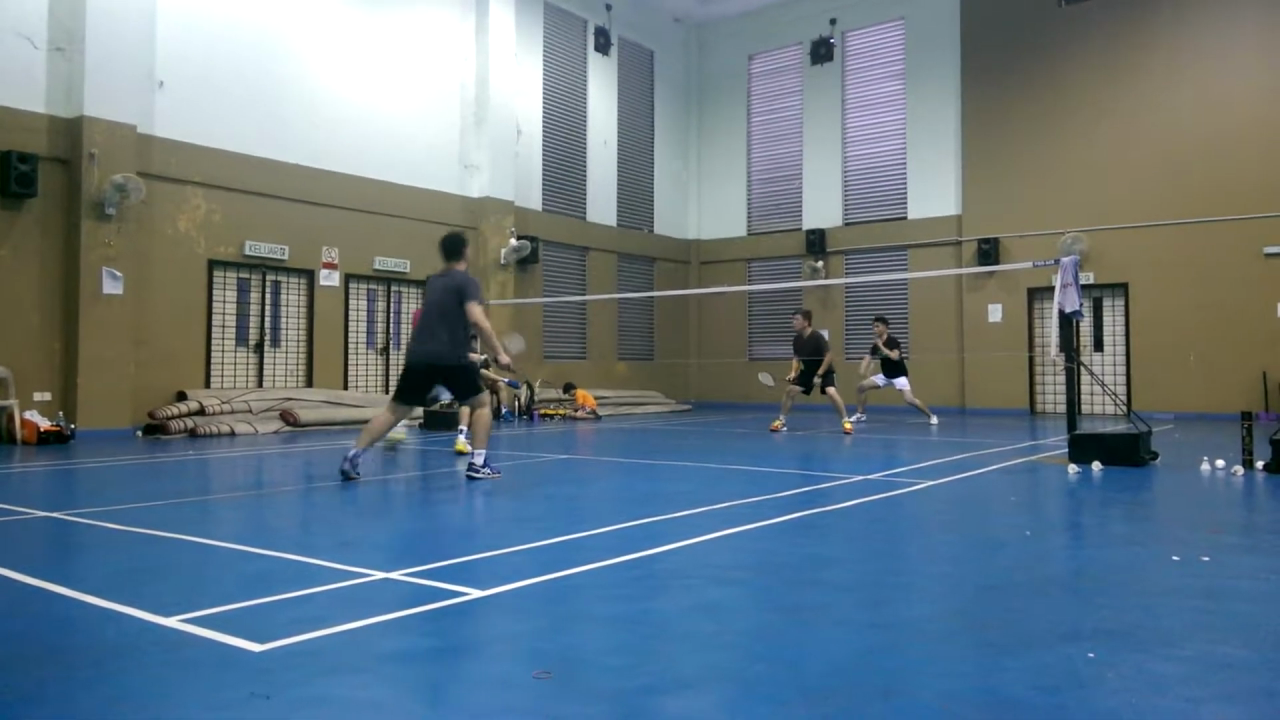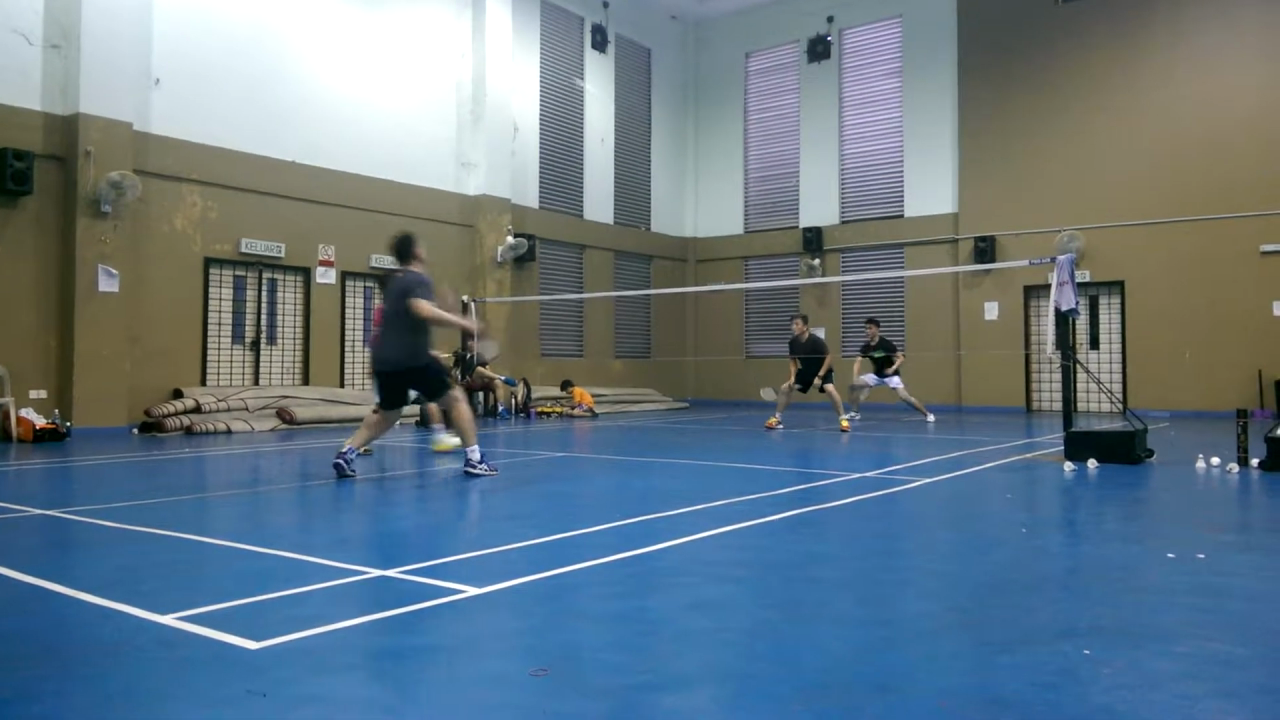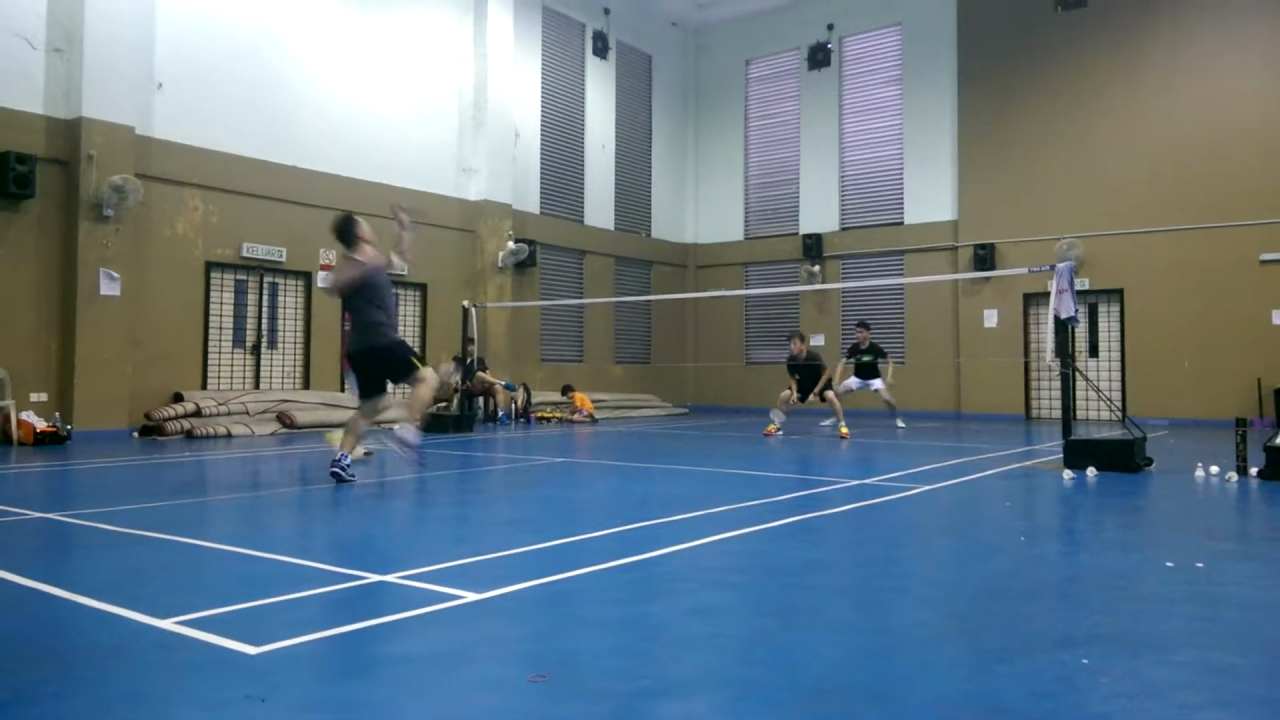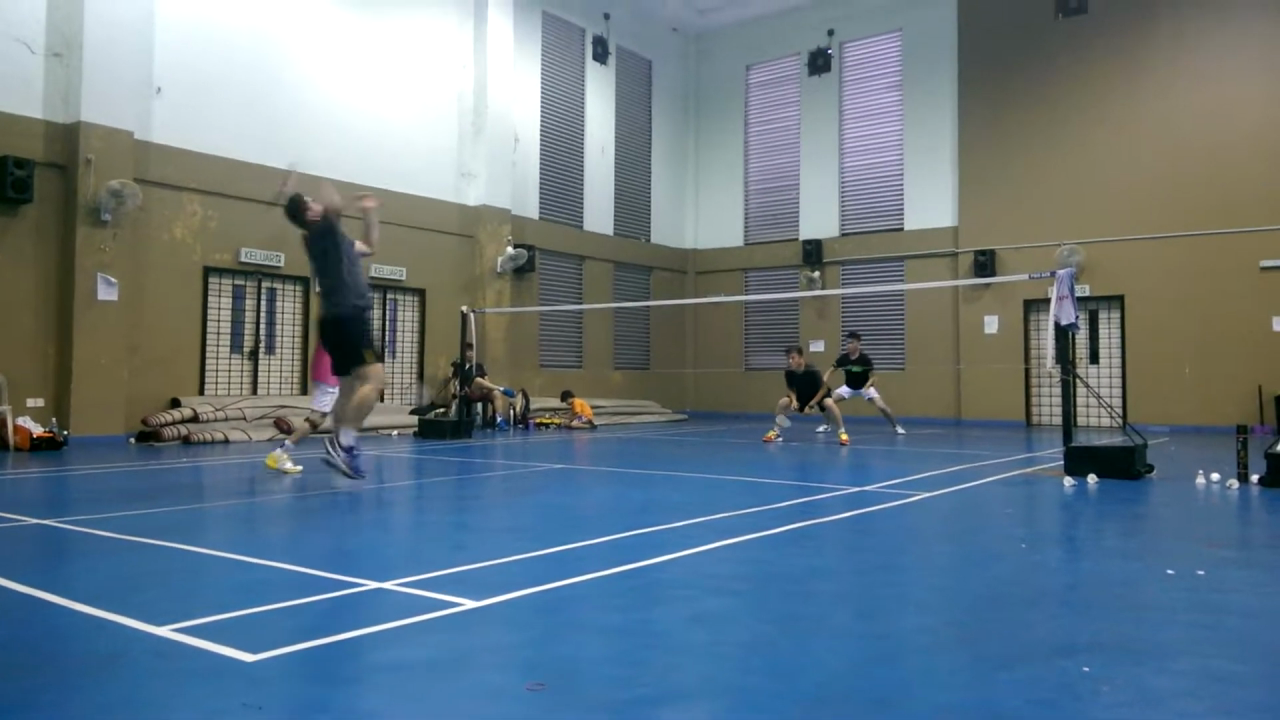
dt=0.2s
person 1, frame 1
left shoulder: (433, 282)
right shoulder: (466, 281)
right elbow: (477, 319)
right wrist: (499, 353)
left hip: (418, 357)
right hip: (451, 358)
left knee: (395, 411)
right knee: (481, 404)
left ankle: (353, 457)
right ankle: (478, 463)
person 1, frame 2
left shoulder: (397, 282)
right shoulder: (418, 280)
right elbow: (423, 311)
right wrist: (461, 323)
left hip: (384, 362)
right hip: (413, 358)
left knee: (385, 415)
right knee: (456, 401)
left ankle: (346, 454)
right ankle: (474, 459)
person 1, frame 3
left shoulder: (374, 262)
right shoulder: (353, 265)
left elbow: (398, 256)
right elbow: (334, 287)
left wrist: (403, 228)
right wrist: (360, 267)
left hip: (361, 348)
right hip: (379, 342)
left knee: (369, 407)
right knee: (428, 380)
left ankle: (340, 460)
right ankle: (406, 431)
person 1, frame 4
left shoulder: (333, 236)
right shoulder: (320, 232)
left elbow: (370, 247)
right elbow: (334, 205)
left wrist: (369, 214)
left hip: (339, 319)
right hip: (347, 316)
left knee: (352, 386)
right knee: (373, 379)
left ankle: (339, 443)
right ankle: (344, 443)
